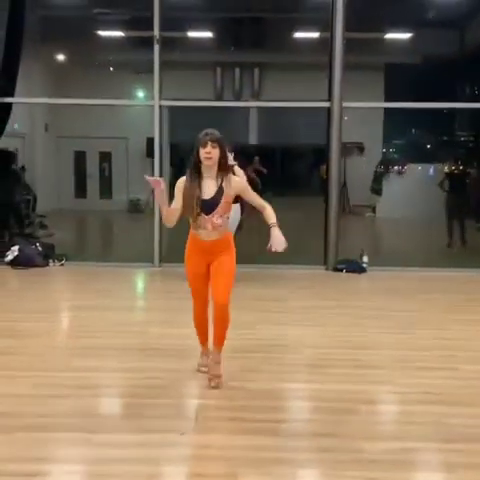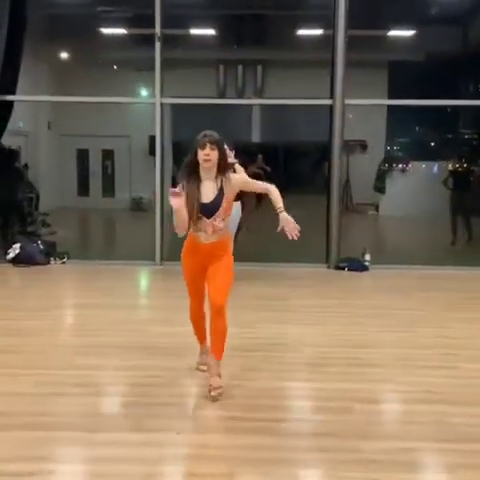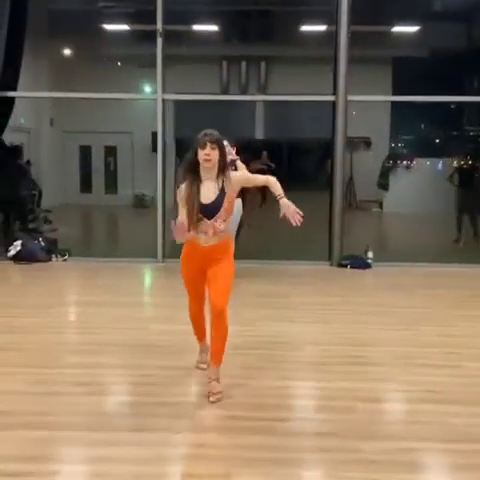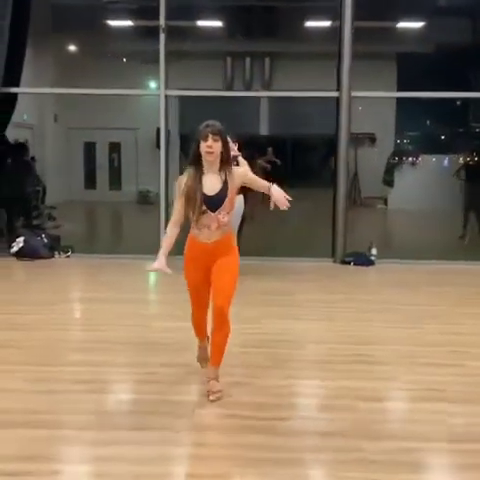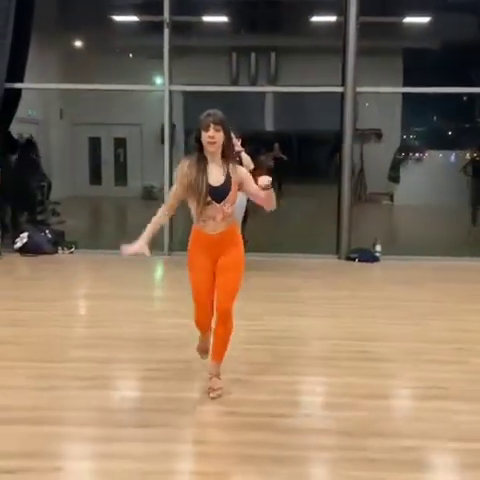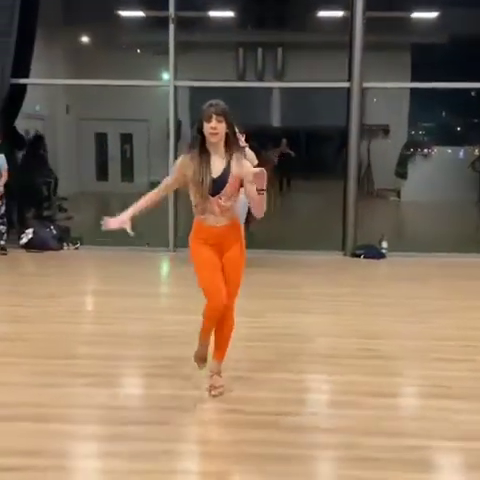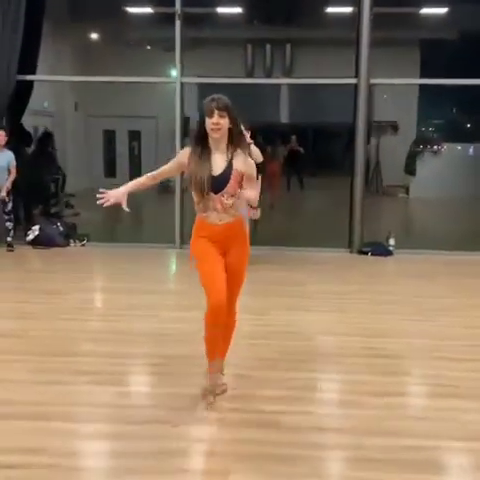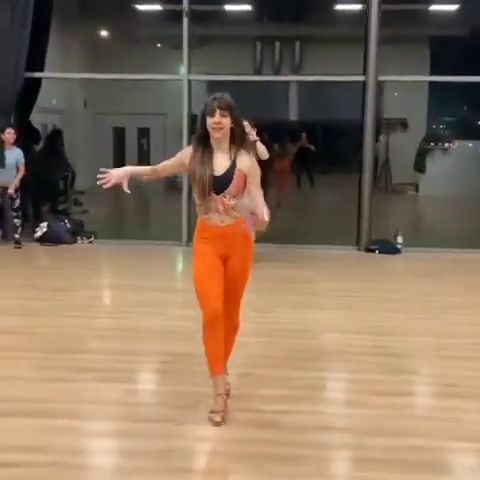
dt=0.1s
person 1, frame 1
left shoulder: (232, 182)
right shoulder: (185, 182)
left elbow: (262, 205)
right elbow: (168, 221)
left wrist: (275, 229)
right wrist: (159, 193)
left hip: (222, 248)
right hip: (196, 249)
left knee: (221, 303)
right knee: (200, 305)
left ankle: (217, 357)
right ankle: (205, 350)
person 1, frame 2
left shoulder: (232, 181)
right shoulder: (187, 186)
left elbow: (270, 188)
right elbow: (181, 230)
left wrist: (283, 214)
right wrist: (178, 207)
left hip: (220, 253)
right hip: (193, 253)
left knee: (218, 305)
right knee: (196, 306)
left ankle: (216, 371)
right ankle: (204, 349)
person 1, frame 3
left shoulder: (233, 179)
right shoulder: (186, 189)
left elbow: (271, 180)
right elbow: (184, 235)
left wrist: (284, 200)
right wrist: (180, 232)
left hip: (222, 255)
right hip: (194, 254)
left knee: (219, 309)
right knee: (195, 307)
left ankle: (214, 376)
right ankle: (203, 347)
person 1, frame 4
left shoulder: (236, 174)
right shoulder: (186, 180)
left elbow: (267, 187)
right elbow: (175, 222)
left wrist: (274, 190)
right wrist: (162, 256)
left hip: (225, 252)
right hip: (195, 252)
left knee: (221, 309)
right knee: (198, 309)
left ankle: (213, 374)
right ankle: (203, 343)
person 1, frame 5
left shoulder: (238, 170)
right shoulder: (188, 169)
left elbow: (269, 205)
right elbow: (168, 208)
left wrist: (265, 189)
right wrist: (144, 238)
left hip: (231, 244)
right hip: (201, 244)
left knee: (224, 309)
right knee: (203, 309)
left ankle: (214, 371)
right ankle: (204, 335)
person 1, frame 6
left shoulder: (241, 163)
right shoulder: (189, 161)
left elbow: (259, 211)
right elbow: (160, 192)
left wrist: (260, 187)
right wrist: (127, 213)
left hip: (232, 239)
right hip: (203, 239)
left knee: (227, 306)
right knee: (217, 303)
left ankle: (217, 368)
right ankle: (204, 338)
person 1, frame 7
left shoulder: (244, 160)
right shoulder: (191, 156)
left elbow: (253, 205)
right elbow: (156, 176)
left wrist: (253, 199)
right wrist: (124, 189)
left hip: (236, 237)
right hip: (205, 236)
left knee: (229, 306)
right knee: (217, 302)
left ankle: (219, 366)
right ankle: (213, 370)
person 1, frame 8
left shoulder: (247, 160)
right shoulder: (192, 156)
left elbow: (259, 208)
right elbow: (156, 172)
left wrist: (261, 215)
right wrist: (126, 170)
left hip: (239, 240)
right hip: (206, 240)
left knee: (231, 312)
right knee: (212, 312)
left ankle: (221, 369)
right ankle: (219, 386)
